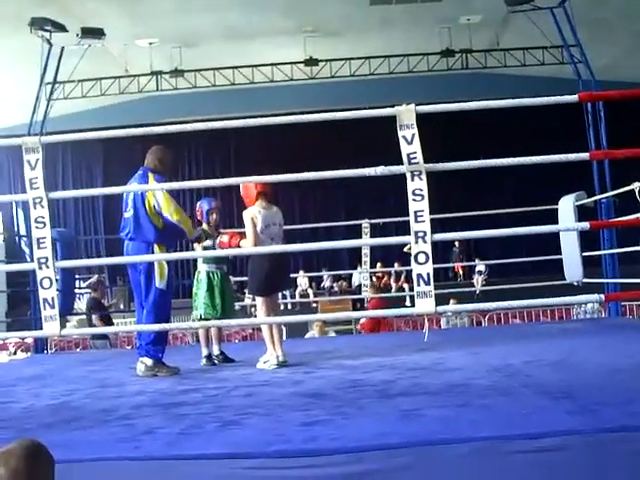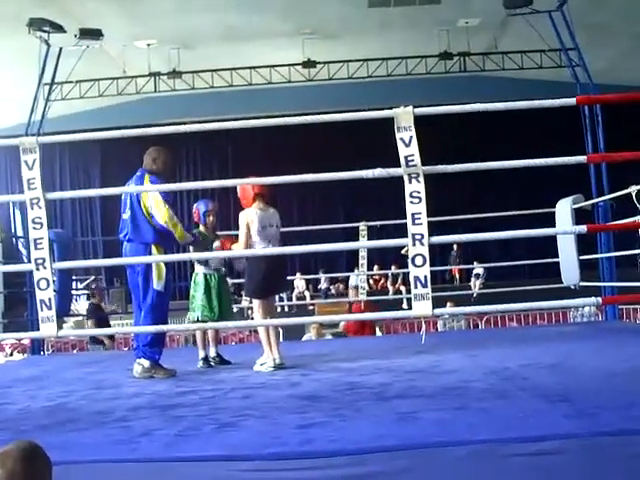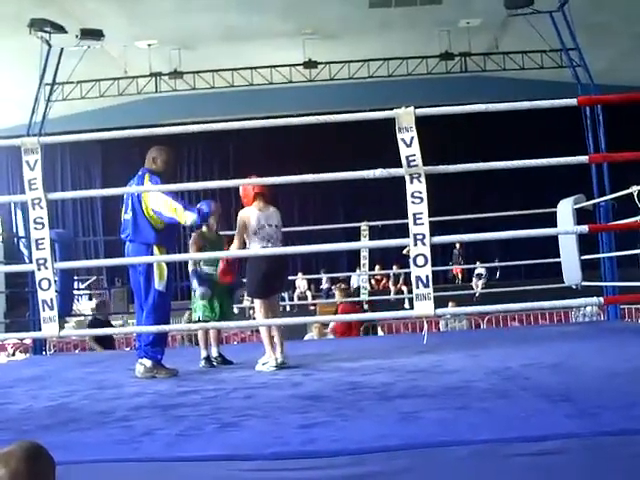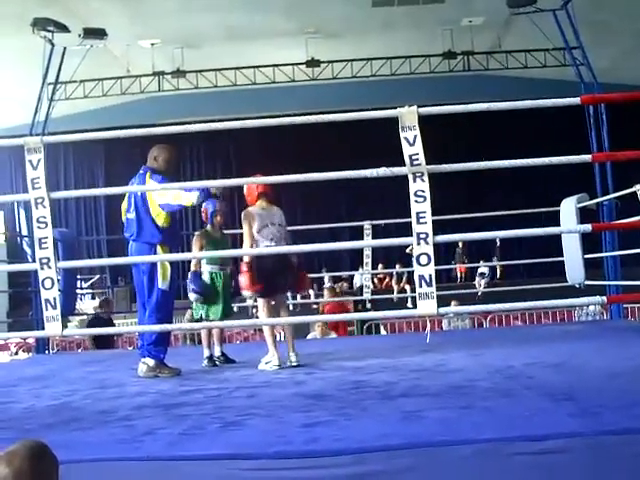
dt=0.2s
person 1, frame 1
left shoulder: (134, 182)
right shoulder: (154, 181)
right elbow: (172, 214)
right wrist: (194, 234)
left hip: (133, 247)
right hip: (150, 249)
left knee: (145, 306)
right knee: (156, 306)
left ankle: (145, 357)
right ankle: (151, 360)
person 1, frame 2
left shoulder: (133, 183)
right shoulder: (151, 183)
right elbow: (164, 217)
right wrist: (188, 239)
left hip: (132, 248)
right hip: (148, 250)
left knee: (143, 307)
right knee: (154, 308)
left ankle: (142, 359)
right ankle: (147, 361)
person 1, frame 3
left shoulder: (136, 183)
right shoulder: (151, 183)
right elbow: (170, 207)
right wrist: (200, 214)
left hip: (135, 248)
right hip: (150, 250)
left knee: (145, 307)
right knee: (156, 308)
left ankle: (143, 358)
right ankle: (149, 361)
person 1, frame 4
left shoulder: (136, 182)
right shoulder: (153, 182)
left elbow: (125, 212)
right elbow: (178, 193)
right wrist: (207, 189)
left hip: (138, 248)
right hip: (153, 250)
left knee: (147, 306)
right knee: (158, 307)
left ankle: (146, 358)
right ankle: (152, 361)
person 2, frame 1
left shoulder: (250, 212)
right shoulder: (277, 211)
left elbow: (252, 244)
right elbow: (279, 238)
left hip: (261, 261)
right hip: (279, 259)
left knee: (263, 309)
right knee: (273, 307)
left ankle: (272, 354)
right ankle: (279, 352)
person 2, frame 2
left shoulder: (246, 214)
right shoulder: (274, 213)
left elbow: (244, 246)
right elbow: (275, 239)
left hip: (258, 262)
right hip: (276, 261)
left knee: (260, 311)
right knee: (270, 309)
left ankle: (269, 358)
right ankle: (276, 355)
person 2, frame 3
left shoulder: (245, 214)
right shoulder: (275, 212)
left elbow: (238, 243)
right elbow: (278, 239)
left hip: (258, 262)
right hip: (277, 260)
left knee: (261, 311)
right knee: (274, 308)
left ankle: (271, 357)
right ankle: (279, 354)
person 2, frame 4
left shoulder: (249, 213)
right shoulder: (278, 212)
left elbow: (248, 242)
right elbow: (286, 241)
left wrist: (245, 267)
right wrist: (293, 265)
left hip: (263, 261)
right hip: (282, 260)
left knee: (264, 310)
right knee: (282, 307)
left ankle: (273, 356)
right ankle: (292, 353)
person 3, frame 1
left shoulder: (220, 235)
right shoulder: (199, 233)
right elbow: (200, 249)
left wrist: (232, 244)
right wrist: (215, 242)
left hip: (221, 276)
right hip: (205, 277)
left knee: (218, 316)
right knee: (205, 316)
left ankle: (217, 352)
right ankle: (205, 354)
person 3, frame 2
left shoulder: (218, 237)
right shoulder: (196, 236)
left elbow: (224, 255)
right wrist: (209, 257)
left hip: (218, 279)
right hip: (203, 279)
left knee: (215, 318)
right knee: (202, 319)
left ankle: (214, 354)
right ankle: (202, 356)
person 3, frame 3
left shoulder: (220, 238)
right shoulder: (197, 237)
right elbow: (193, 263)
left wrist: (230, 278)
right wrist: (196, 280)
left hip: (220, 280)
right hip: (205, 280)
left knee: (217, 317)
right knee: (204, 319)
left ankle: (216, 353)
right ankle: (204, 356)
person 3, frame 4
left shoulder: (225, 237)
right shoulder: (201, 236)
right elbow: (195, 261)
left wrist: (233, 279)
right wrist: (193, 281)
left hip: (223, 279)
right hip: (208, 278)
left knee: (219, 317)
right knee: (207, 318)
left ankle: (218, 353)
right ankle: (207, 355)
